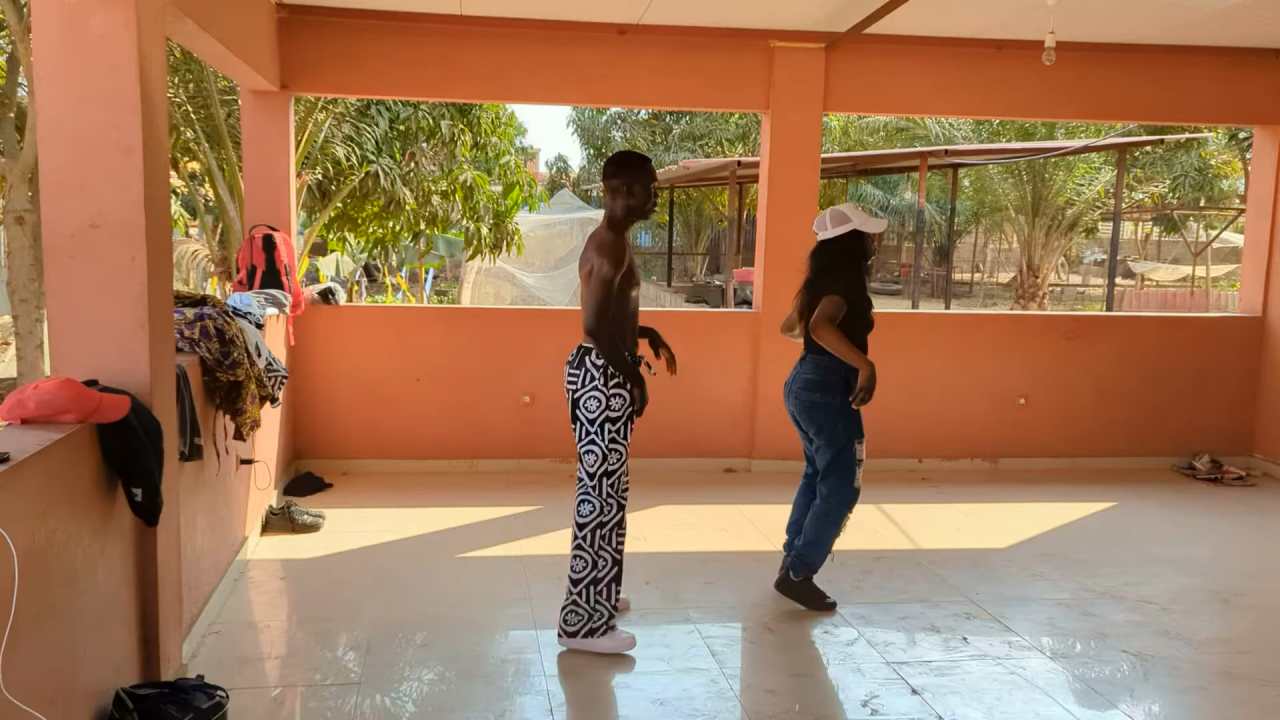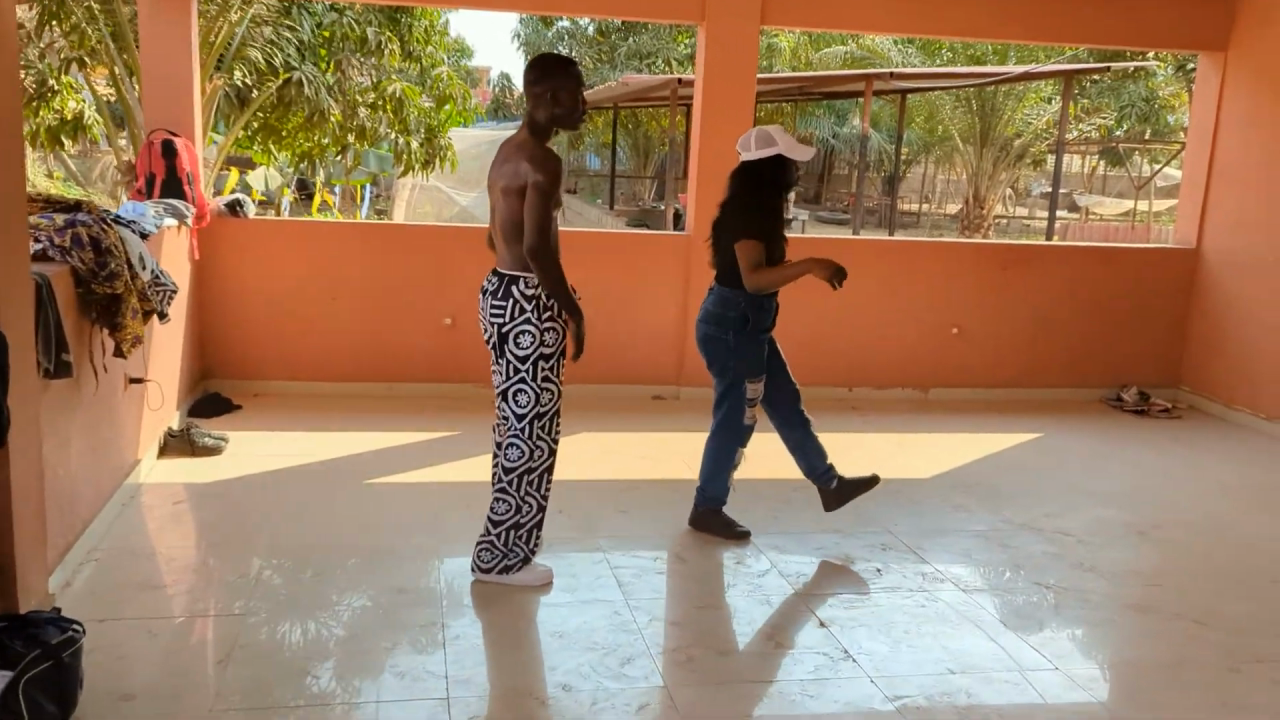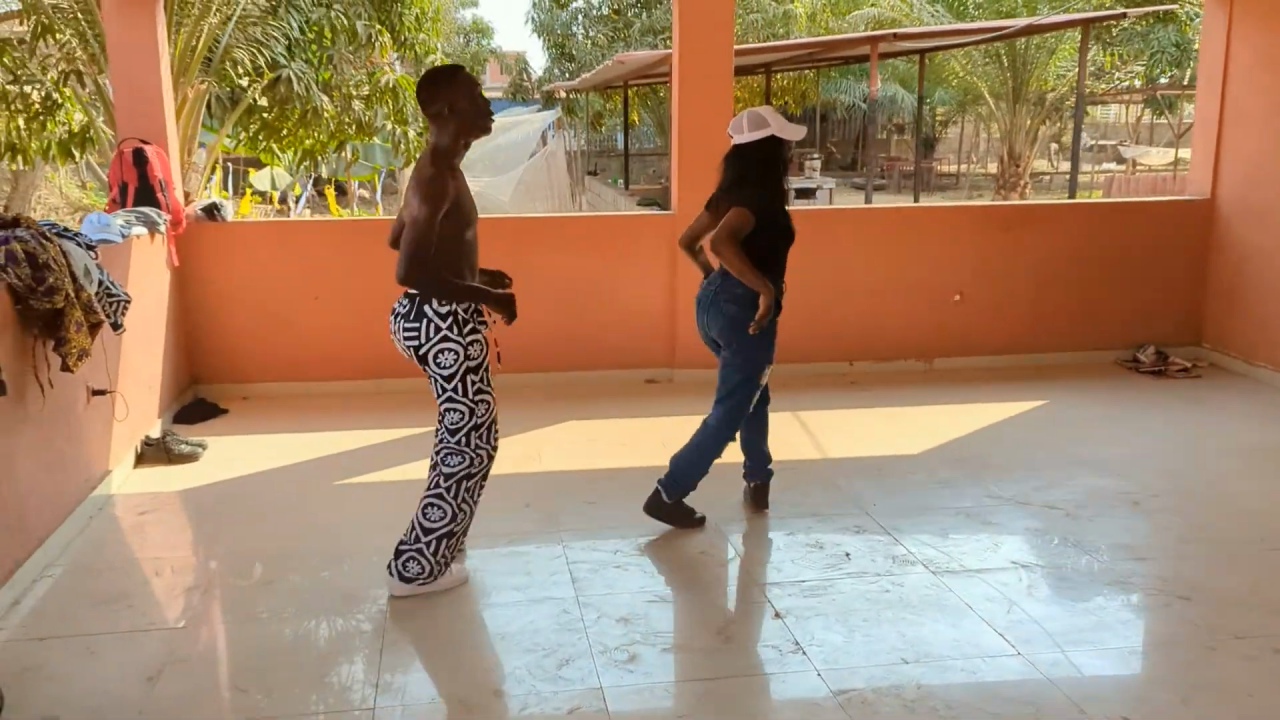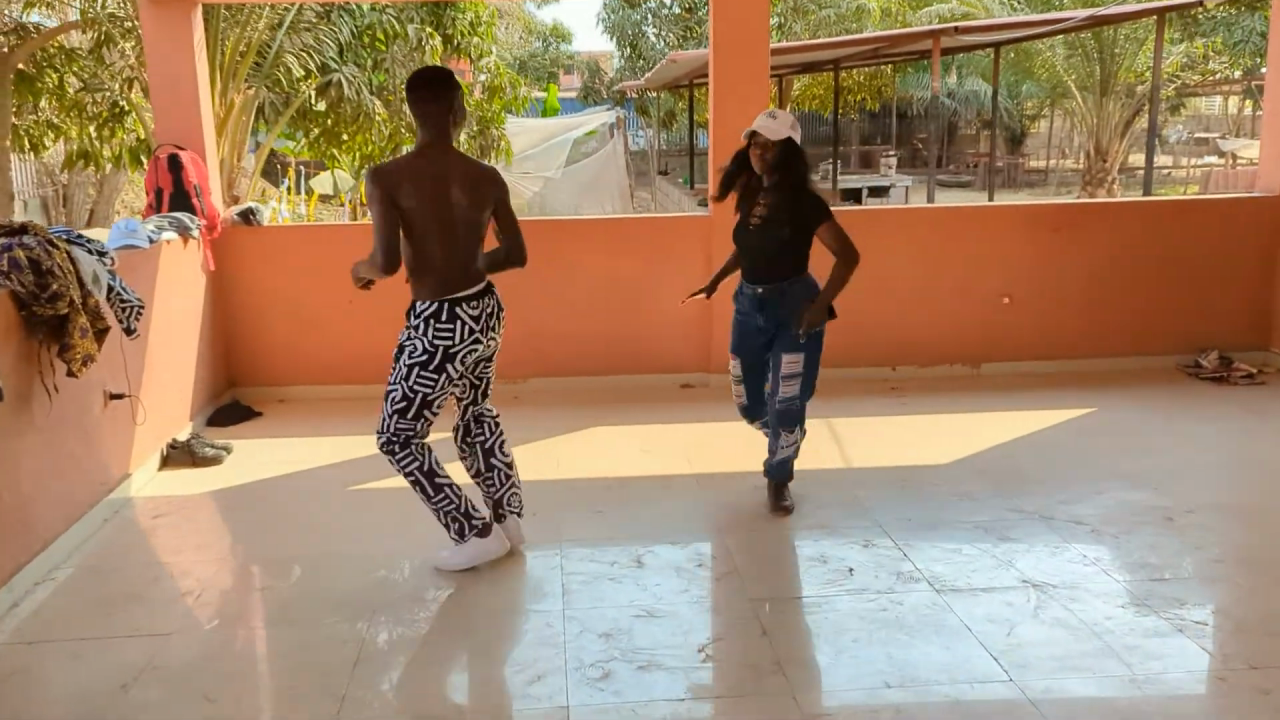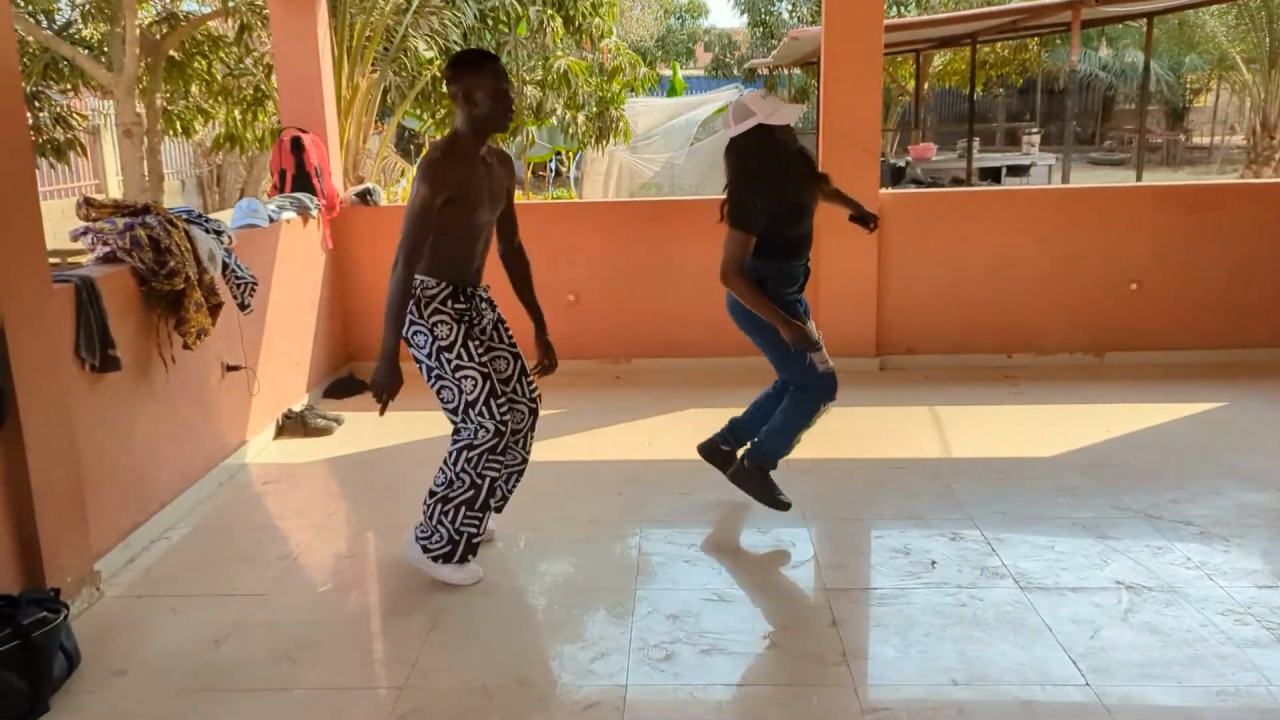
dt=1s
person 1, frame 1
left shoulder: (610, 242)
right shoulder: (610, 246)
right elbow: (595, 325)
left wrist: (650, 335)
right wrist: (633, 378)
left hip: (605, 373)
right hip: (601, 376)
left knee: (599, 490)
right knee: (602, 495)
left ankle: (591, 595)
right ankle: (583, 622)
person 1, frame 2
left shoulder: (509, 151)
right shoulder: (542, 161)
right elbow: (535, 248)
right wrist: (572, 309)
left hip: (502, 292)
right hip: (528, 302)
left knee: (518, 425)
right knee: (531, 433)
left ankle: (509, 540)
right ankle: (501, 558)
person 1, frame 3
left shoulder: (436, 172)
right shoulder: (435, 179)
left elbow: (398, 245)
right elbow: (407, 269)
left wrist: (475, 275)
right wrist: (488, 298)
left hip: (433, 319)
right hip: (443, 324)
left knee: (466, 435)
right knee: (472, 447)
left ankle: (426, 553)
right ankle: (413, 572)
person 1, frame 4
left shoulder: (389, 177)
right shoulder: (489, 177)
left elbow: (385, 261)
right elbow: (515, 256)
left wrist: (363, 268)
left hip: (436, 322)
right hip: (484, 309)
left knee: (399, 437)
right knee: (476, 413)
left ankle: (476, 535)
right ankle: (508, 519)
person 1, frame 5
left shoulder: (499, 165)
right shoulder: (439, 166)
left elbow: (514, 251)
right elbow: (404, 262)
left wrist: (541, 329)
right wrist: (388, 355)
left hip: (474, 302)
right hip: (432, 307)
left knee: (520, 407)
right knee: (484, 430)
left ankle: (471, 511)
right ankle: (433, 546)
person 2, frame 1
left shoulder: (822, 280)
right shoulder: (842, 282)
left elbow: (789, 326)
right elbow: (819, 327)
right wrist: (863, 362)
left hip: (805, 384)
right hip: (828, 391)
left knee: (819, 477)
right knee: (841, 488)
left ankle: (794, 558)
right ankle: (797, 575)
person 2, frame 2
left shoulder: (753, 208)
right shoulder: (751, 213)
right elbow: (753, 279)
left wrist: (785, 266)
right wrist: (809, 266)
left hip: (746, 324)
right hip: (732, 326)
left knee: (786, 403)
right knee: (735, 419)
left ankle: (829, 484)
right ankle: (707, 509)
person 2, frame 3
left shoulder: (734, 190)
right shoulder: (765, 190)
left elbow: (687, 239)
right elbow: (721, 243)
right wrist: (765, 291)
left hip: (715, 301)
right hip: (744, 308)
left knee: (751, 397)
right knee: (732, 410)
left ankle: (757, 483)
right ankle: (668, 495)
person 2, frame 4
left shoulder: (803, 201)
right shoulder: (748, 196)
left elbow: (848, 254)
left wrist: (822, 301)
right wrist: (715, 280)
left hip: (796, 308)
right hip: (750, 306)
left knee: (787, 404)
right knee: (747, 400)
left ankle: (779, 478)
right ankle: (781, 439)
person 2, frame 5
left shoulder: (791, 163)
right shoulder: (752, 192)
left elbow: (819, 185)
right elbow: (729, 273)
left wrist: (856, 209)
right wrist: (780, 321)
left hip: (782, 289)
right hip: (762, 298)
left knee: (798, 382)
right knee: (817, 385)
left ankle: (724, 444)
right ankle: (755, 465)
